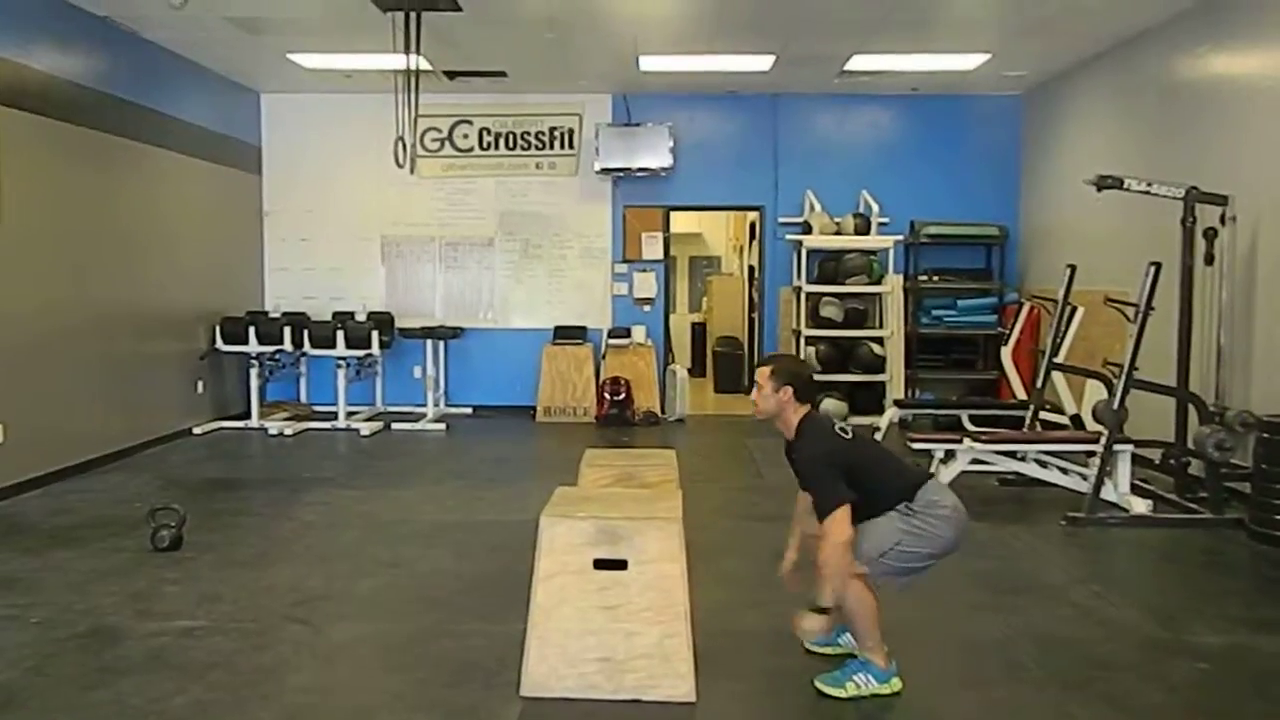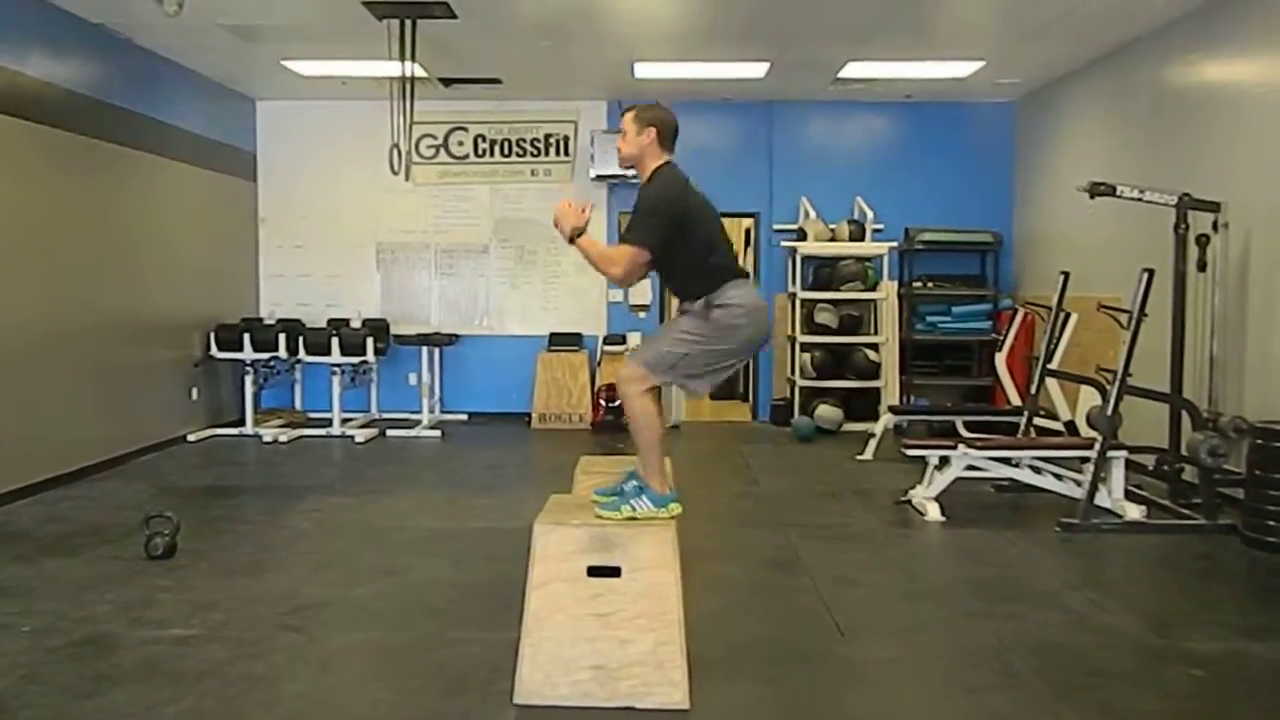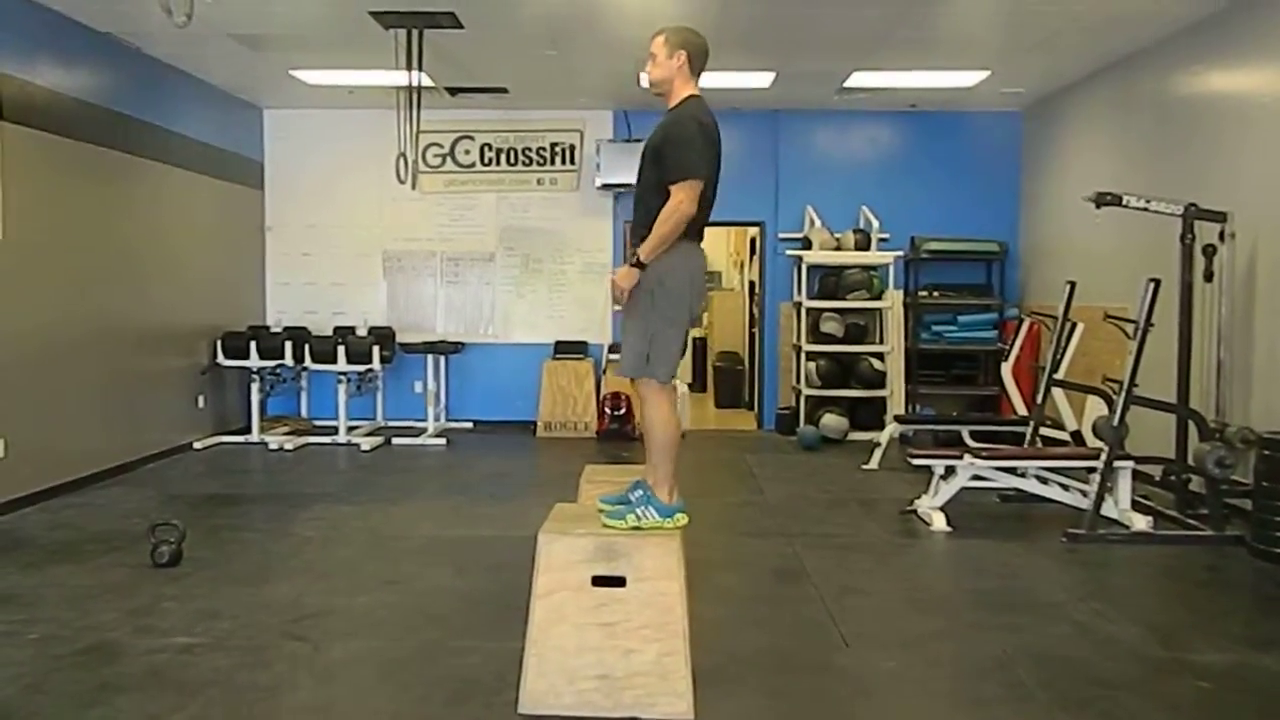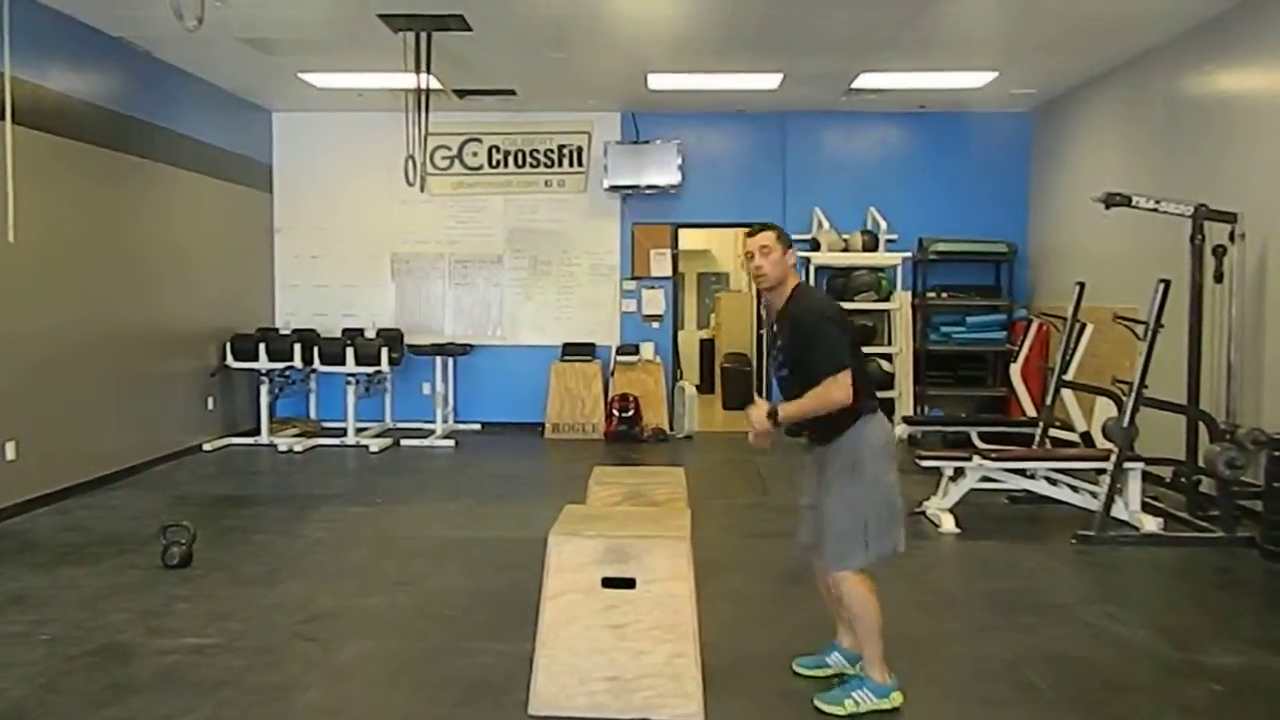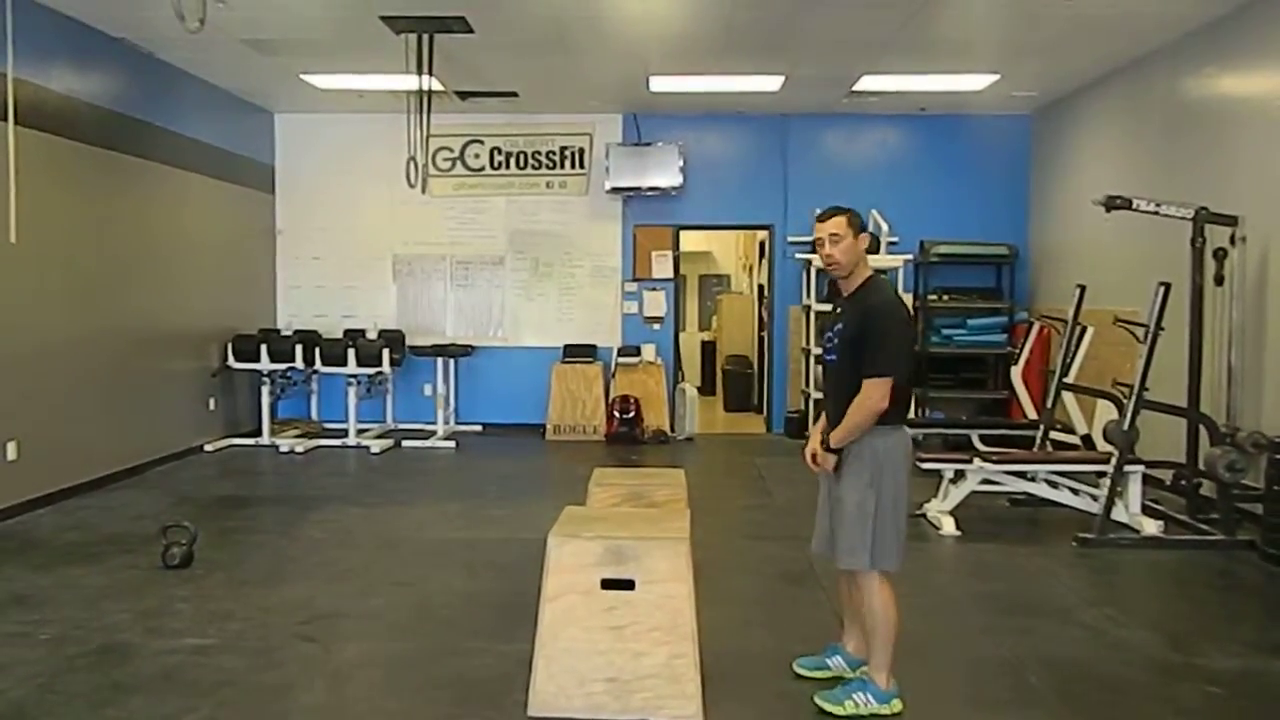
dt=1s
person 1, frame 1
left shoulder: (815, 450)
right shoulder: (805, 436)
left elbow: (839, 535)
right elbow: (810, 494)
left wrist: (823, 609)
right wrist: (793, 545)
left hip: (934, 514)
right hip: (912, 505)
left knee: (844, 562)
right knee: (819, 528)
left ankle: (878, 666)
right ankle: (856, 632)
person 1, frame 2
left shoulder: (661, 195)
right shoulder: (666, 189)
left elbow: (620, 270)
right elbow: (633, 270)
left wrist: (575, 234)
right wrist: (585, 234)
left hip: (731, 311)
right hip: (721, 306)
left knee: (632, 377)
right knee: (637, 373)
left ankle: (659, 493)
right ankle: (649, 479)
person 1, frame 3
left shoulder: (687, 122)
right shoulder: (683, 120)
left elbow: (683, 204)
left wrist: (636, 262)
left hip: (665, 264)
right hip: (662, 263)
left knee: (652, 383)
right knee: (649, 381)
left ankle: (665, 501)
right ankle: (654, 486)
person 1, frame 4
left shoulder: (811, 314)
right shoulder: (784, 316)
left elbow: (839, 391)
left wrist: (775, 416)
right wrist: (773, 419)
left hip: (858, 442)
right hip: (832, 442)
left knee: (843, 564)
right knee: (822, 553)
left ankle: (879, 680)
right ankle: (848, 648)
person 1, frame 5
left shoulder: (882, 307)
right shoulder: (843, 302)
left elbow: (876, 397)
left wrist: (834, 444)
right wrist: (820, 431)
left hip: (874, 447)
right hip: (846, 446)
left knee: (868, 567)
right knee: (846, 559)
right ankle: (853, 650)
